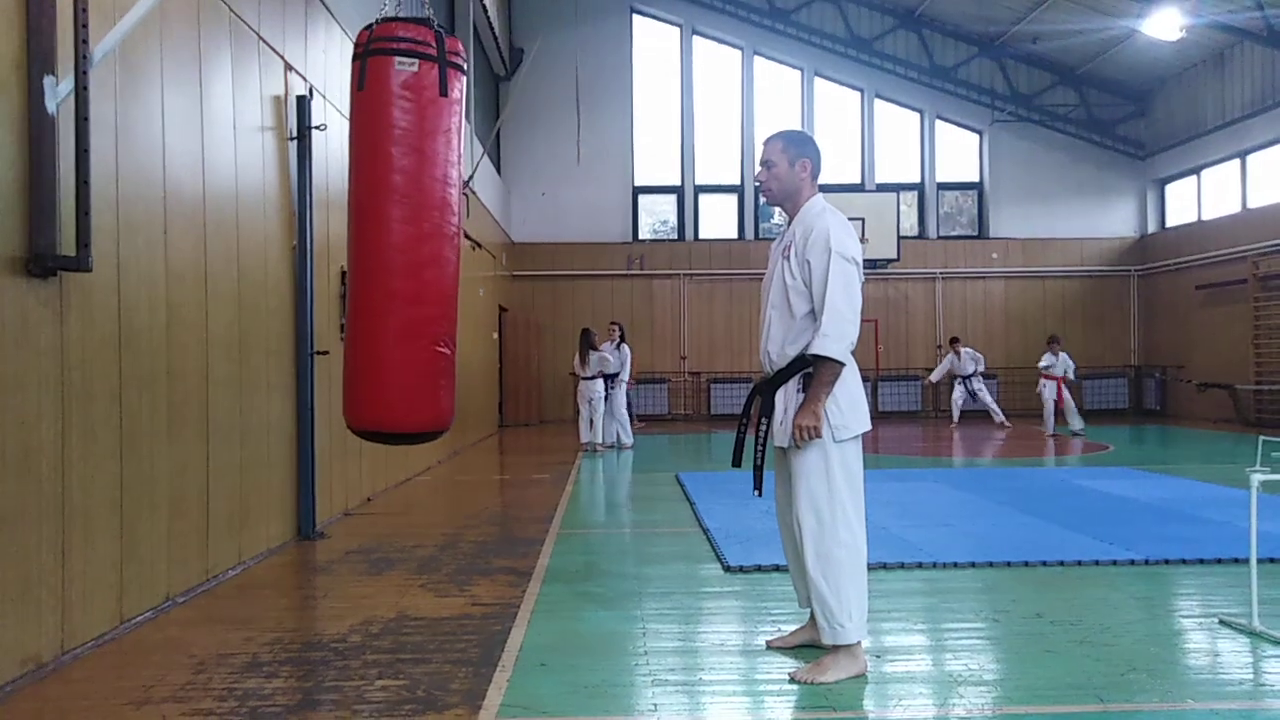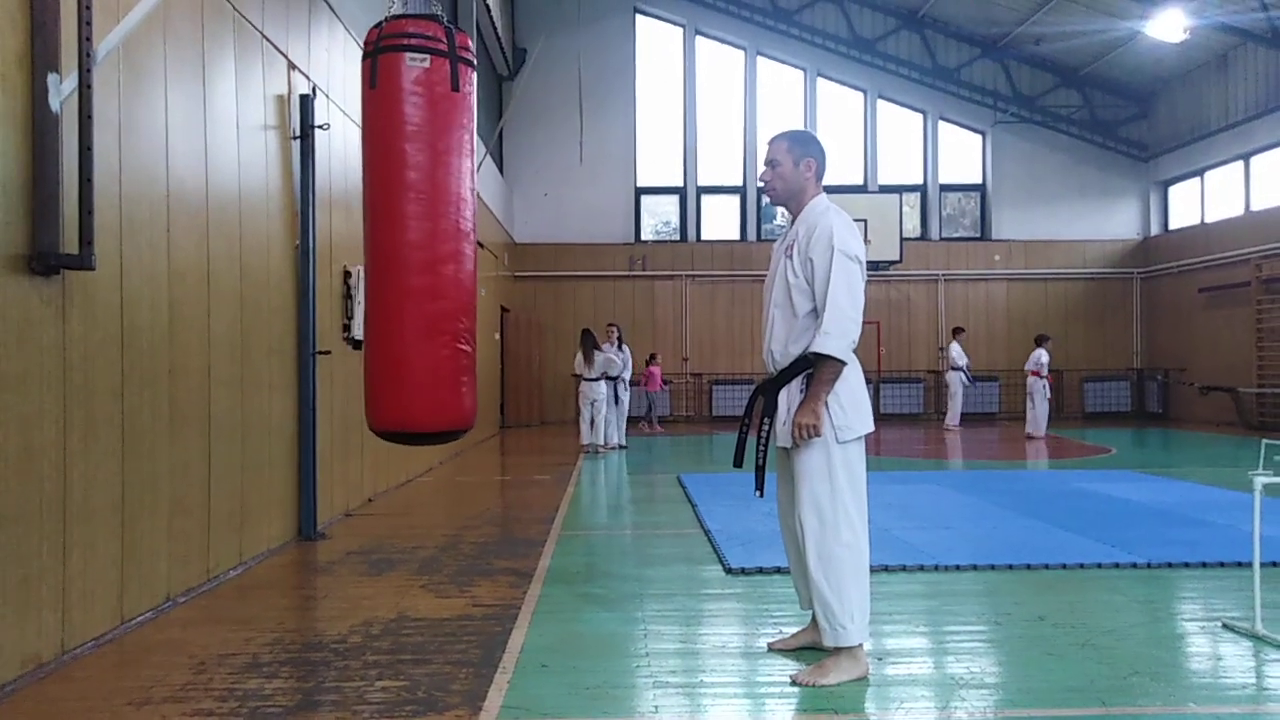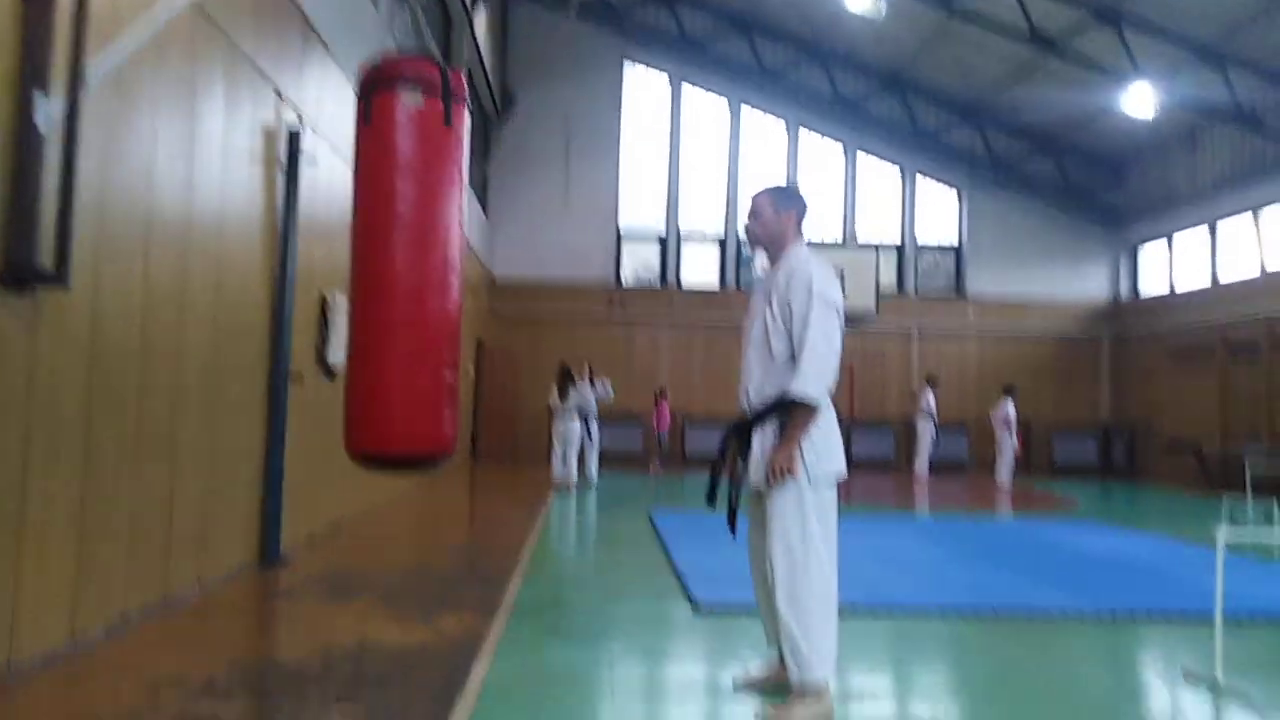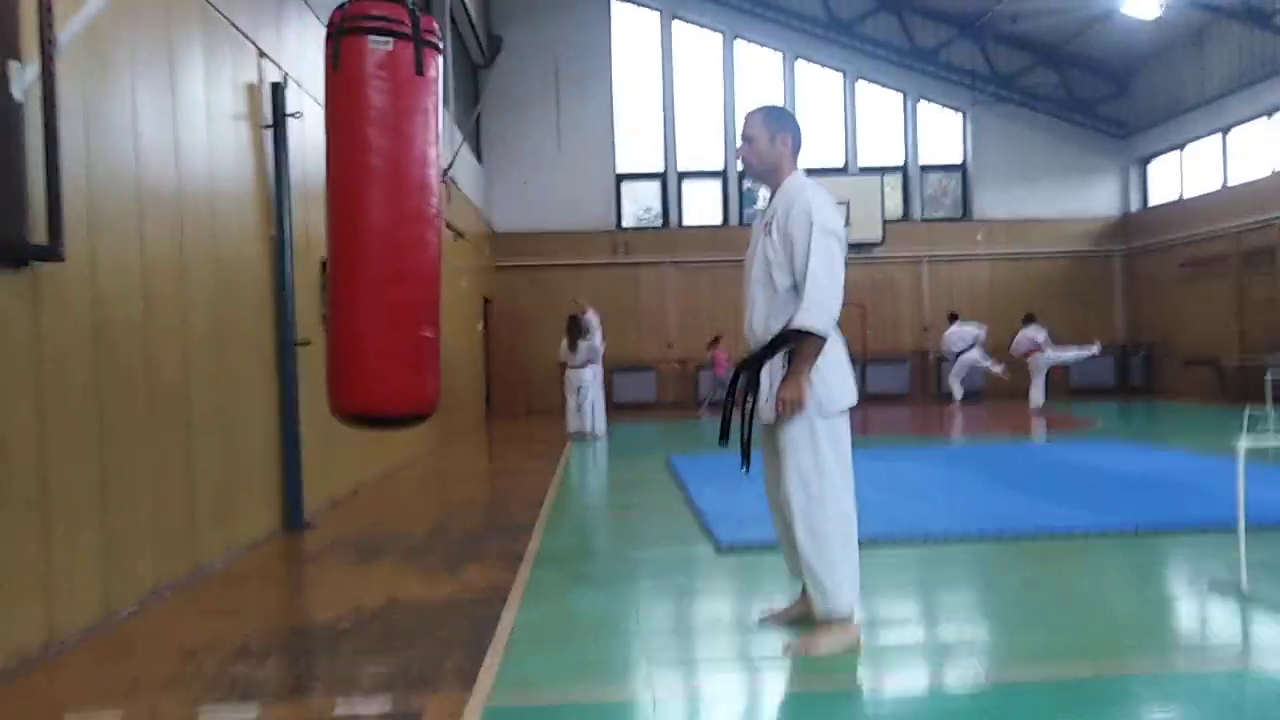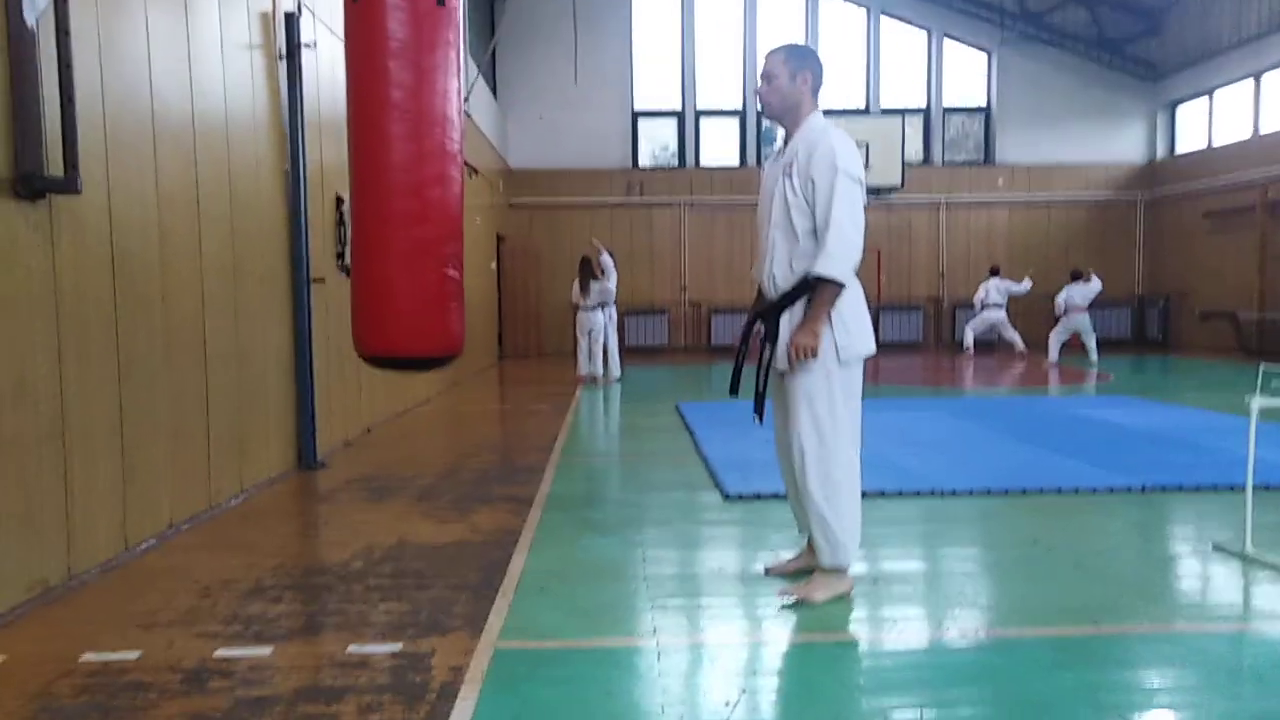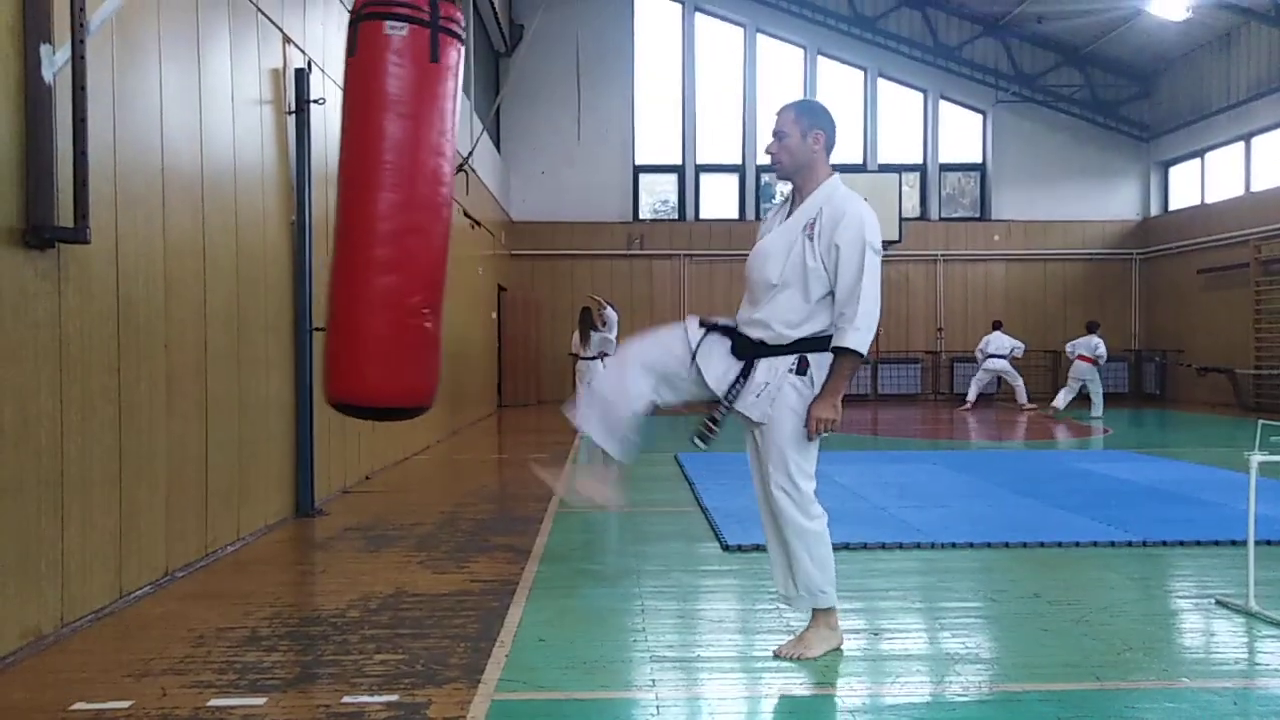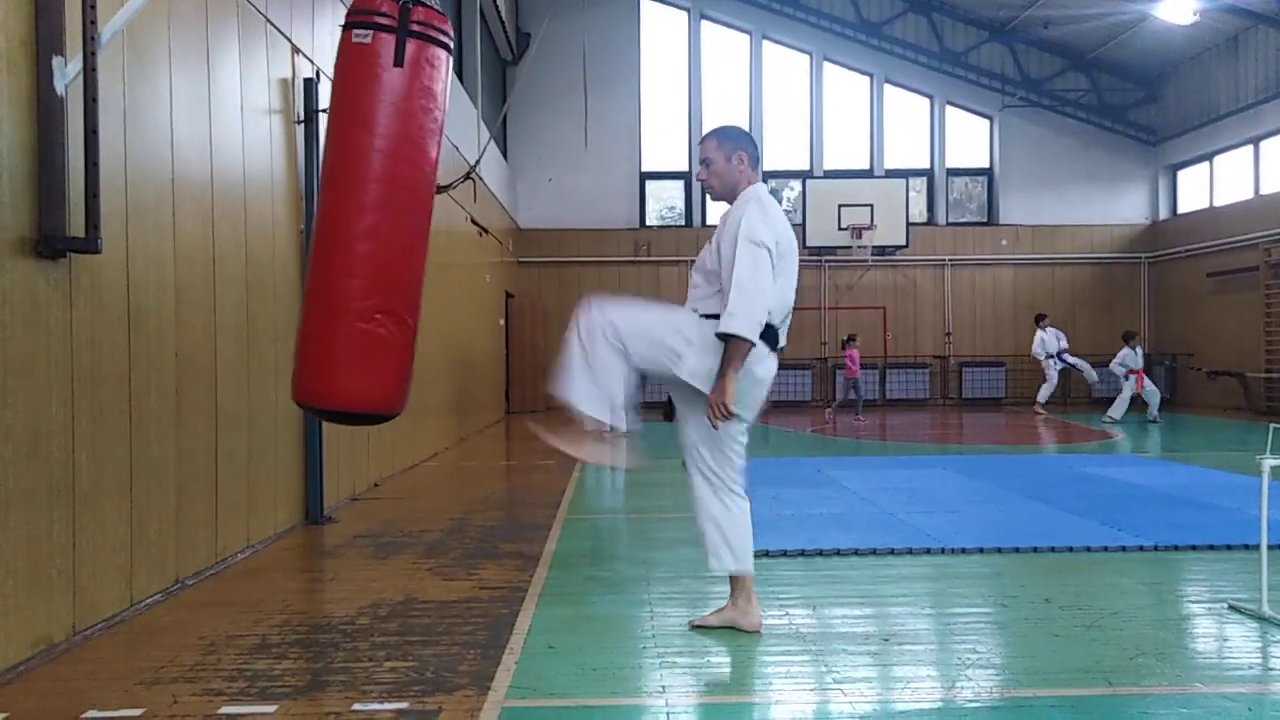
dt=0.7s
person 1, frame 1
left shoulder: (827, 229)
right shoulder: (790, 236)
left elbow: (839, 326)
left wrist: (813, 402)
right wrist: (773, 394)
left hip: (818, 397)
right hip: (791, 396)
left knee: (828, 520)
right knee: (798, 517)
left ankle: (846, 646)
right ankle: (820, 621)
person 1, frame 2
left shoulder: (830, 228)
right shoulder: (793, 235)
left elbow: (840, 326)
left wrist: (813, 401)
left hip: (822, 399)
right hip: (795, 396)
left knee: (830, 522)
right knee: (800, 518)
left ankle: (848, 649)
right ankle: (821, 622)
person 1, frame 3
left shoulder: (809, 278)
right shoulder: (772, 282)
left elbow: (817, 370)
left wrist: (785, 447)
left hip: (796, 443)
right hip: (769, 441)
left knee: (799, 567)
right knee: (771, 564)
right ankle: (788, 662)
person 1, frame 4
left shoulder: (806, 202)
right shoulder: (774, 208)
left elbow: (820, 298)
left wrist: (797, 376)
left hip: (804, 371)
right hip: (778, 371)
left knee: (817, 491)
right knee: (789, 490)
left ankle: (841, 616)
right ankle: (813, 595)
person 1, frame 5
left shoulder: (829, 147)
right shoulder: (783, 157)
left elbow: (842, 246)
left wrist: (812, 322)
right wrist: (762, 315)
left hip: (823, 321)
right hip: (789, 319)
left knee: (821, 442)
right knee: (794, 442)
left ankle: (836, 565)
right ankle: (817, 545)
person 1, frame 6
left shoulder: (851, 216)
right shoulder: (783, 210)
left elbow: (859, 317)
left wrist: (832, 395)
left hip: (789, 375)
right hip: (736, 351)
left knee: (788, 497)
right knee: (635, 357)
left ankle: (825, 623)
right ankle: (600, 464)
person 1, frame 7
left shoulder: (749, 216)
right shoulder: (768, 217)
left elbow: (747, 306)
left wrist: (727, 378)
left hip: (717, 351)
right hip: (747, 362)
left knee: (599, 316)
right knee: (719, 481)
left ankle: (598, 433)
right ankle: (742, 601)
